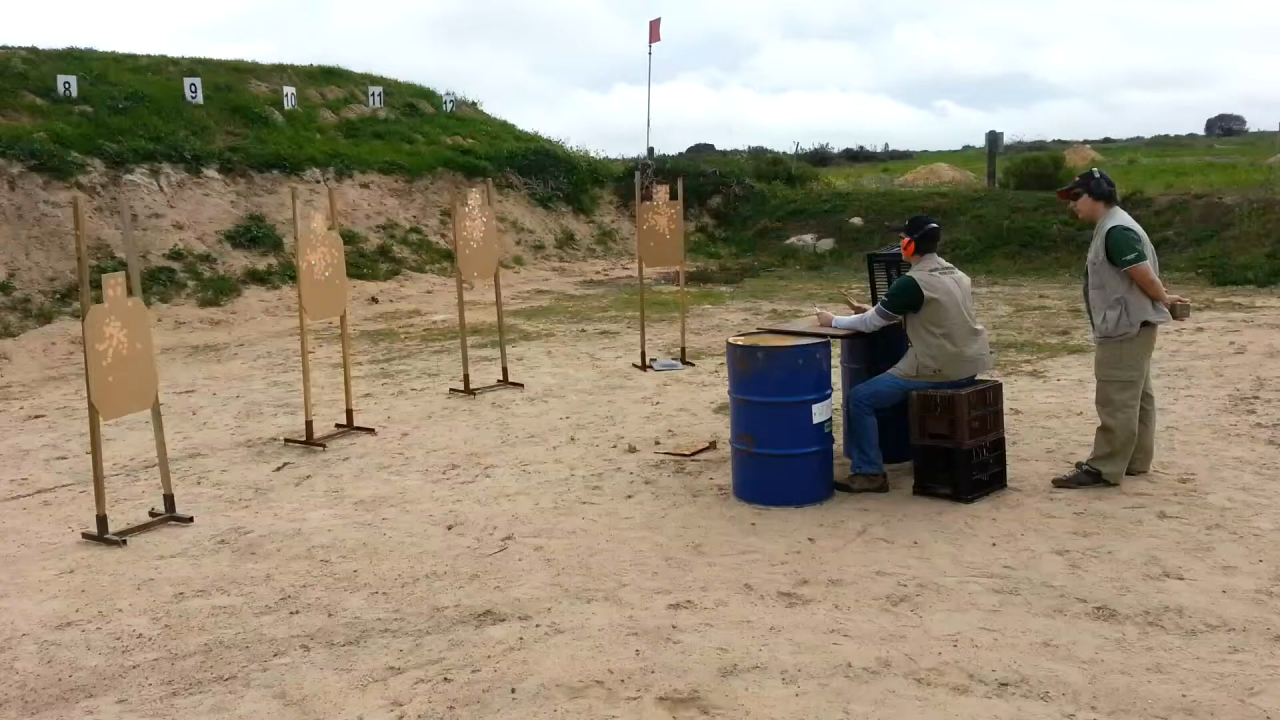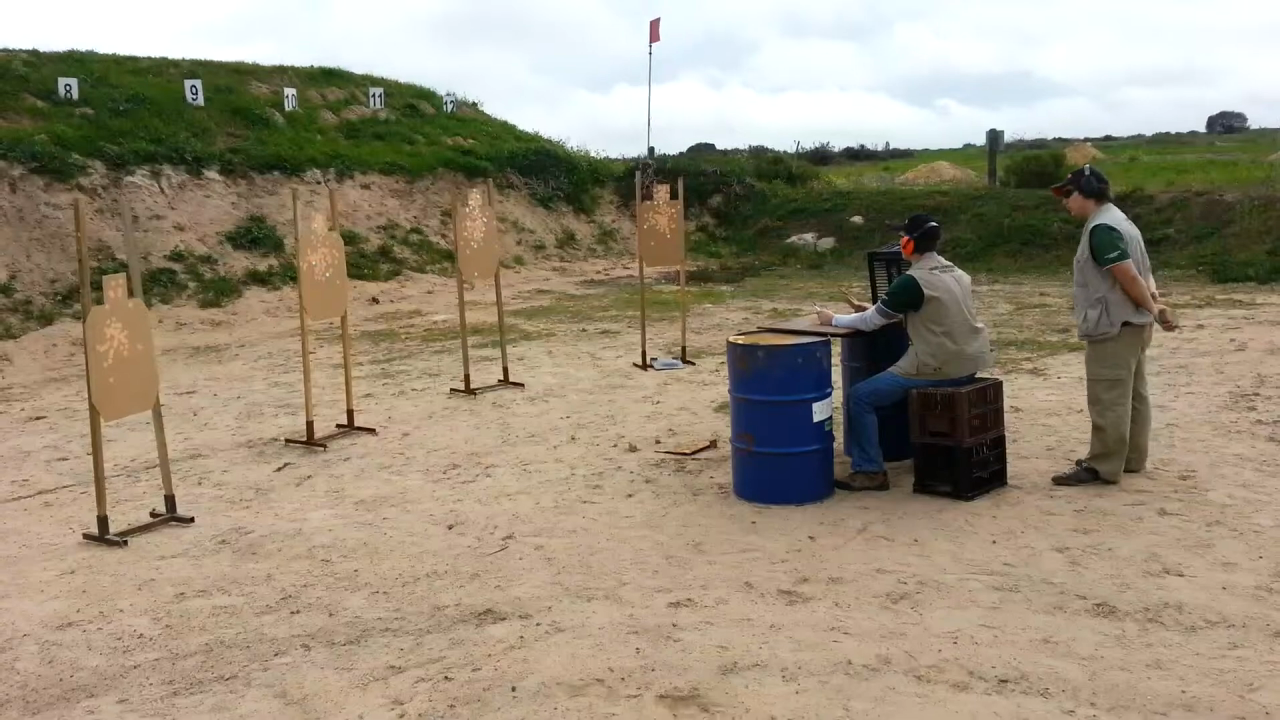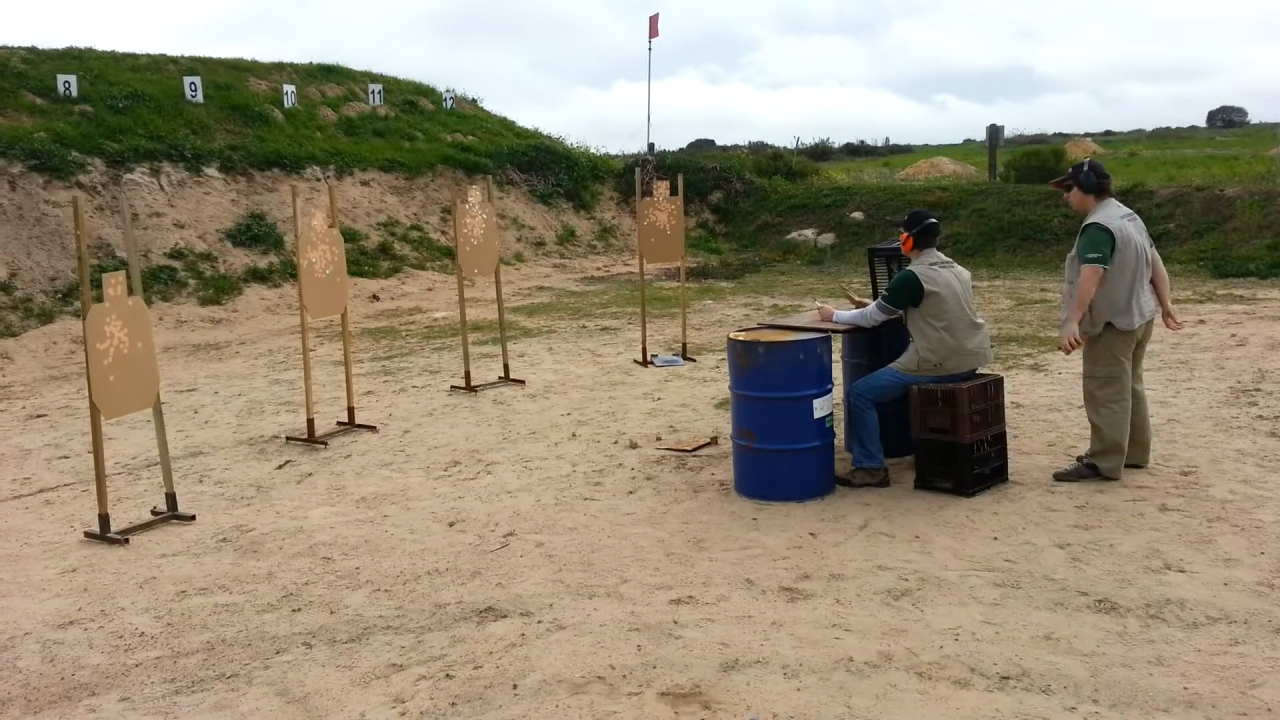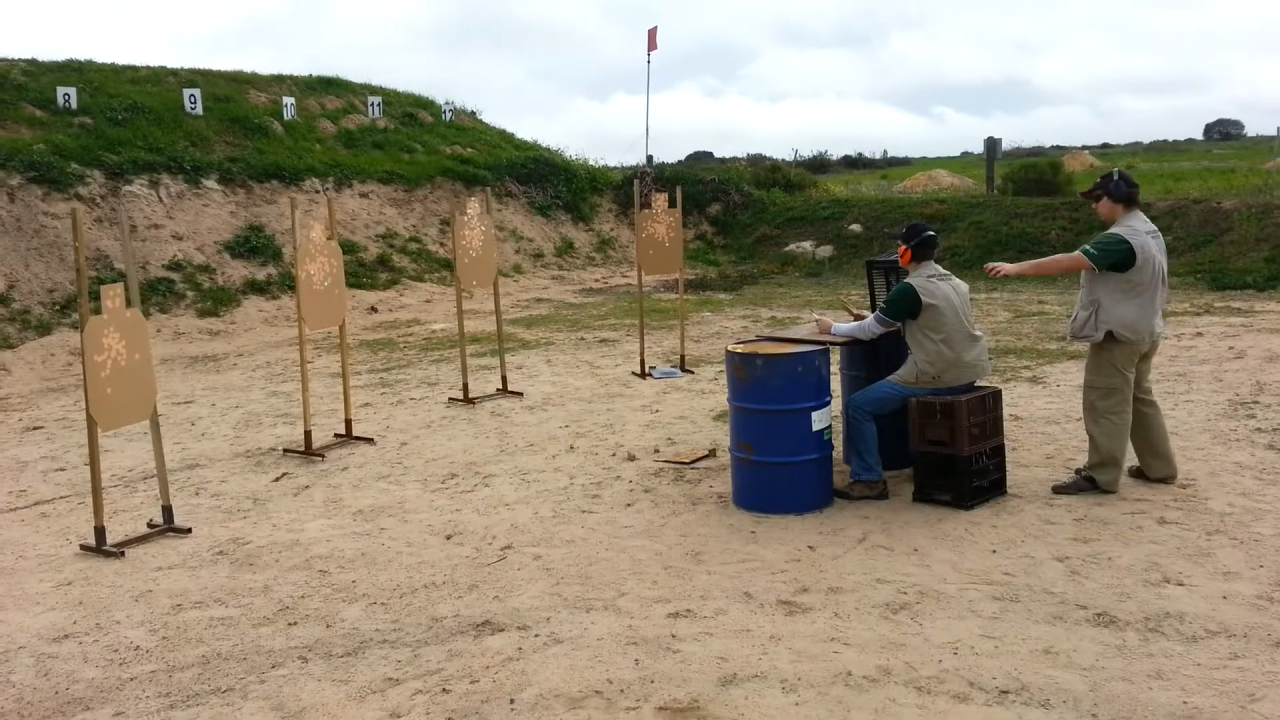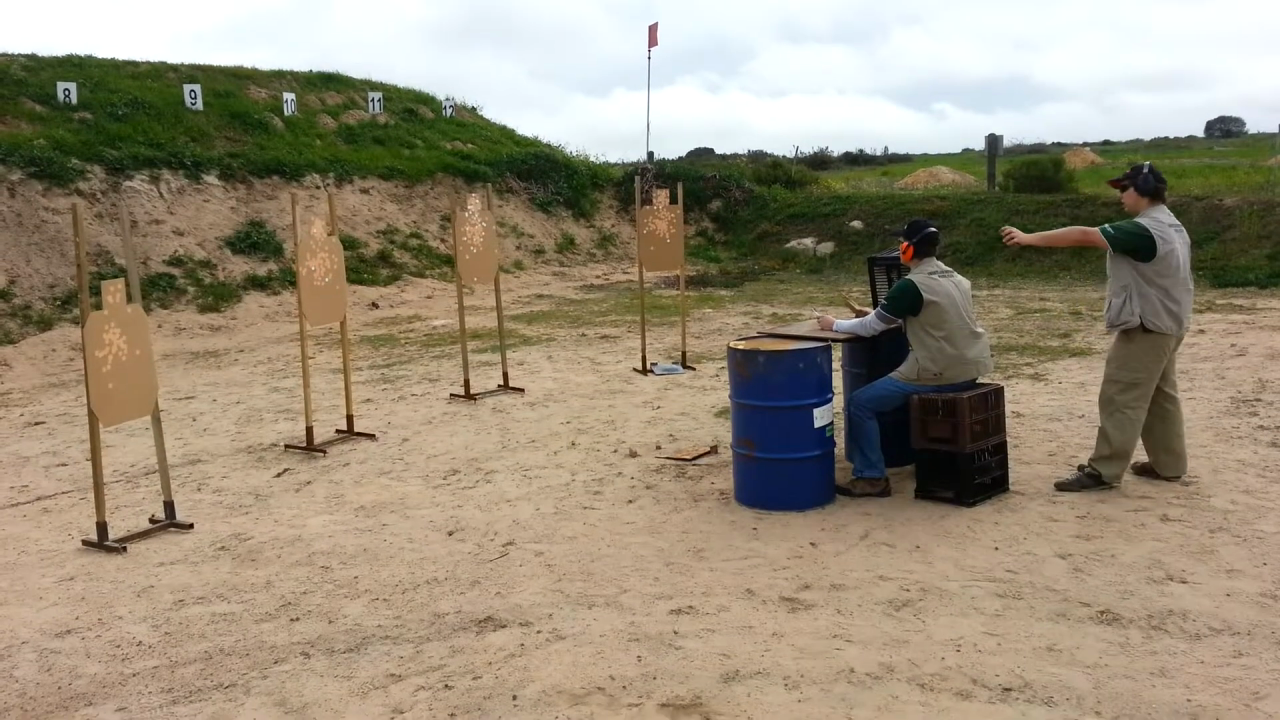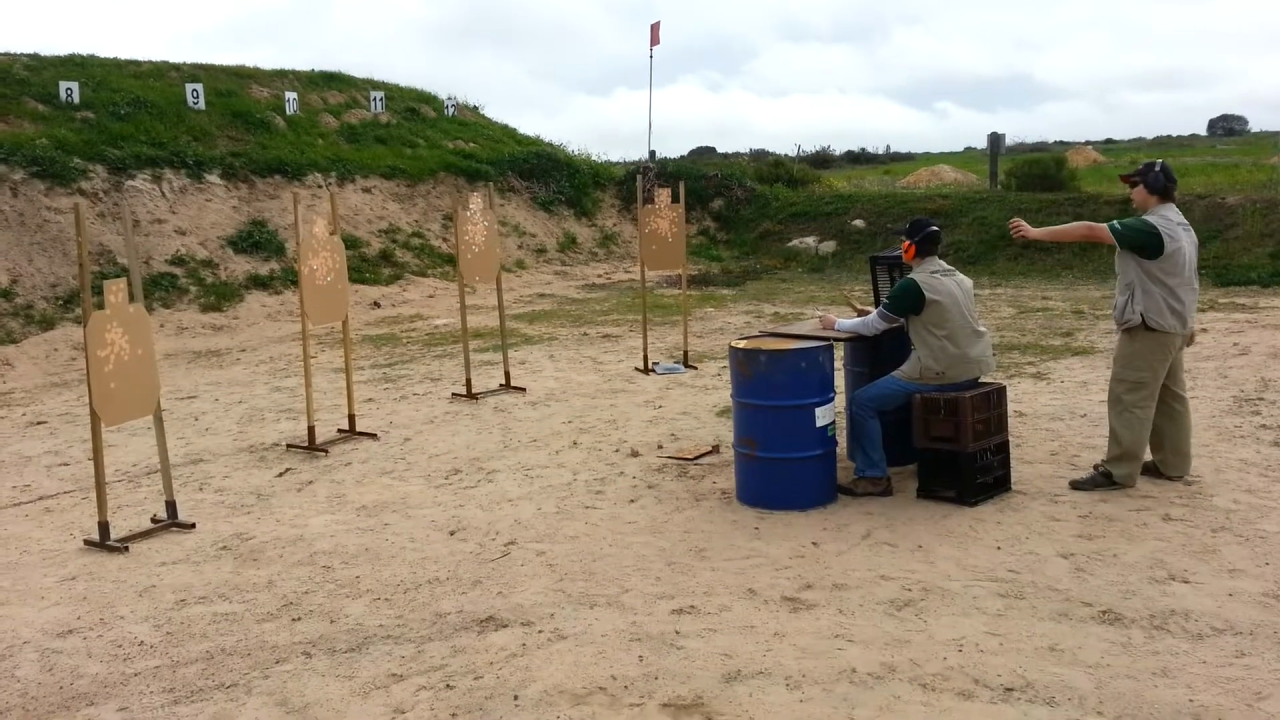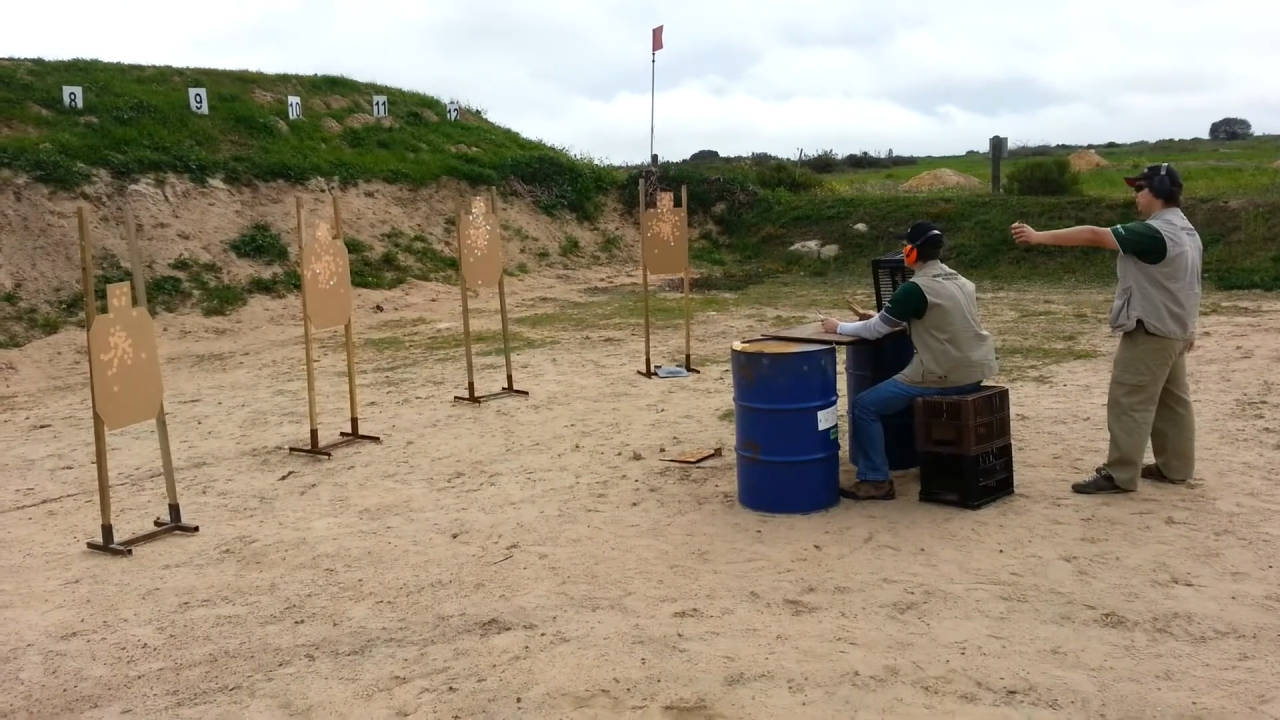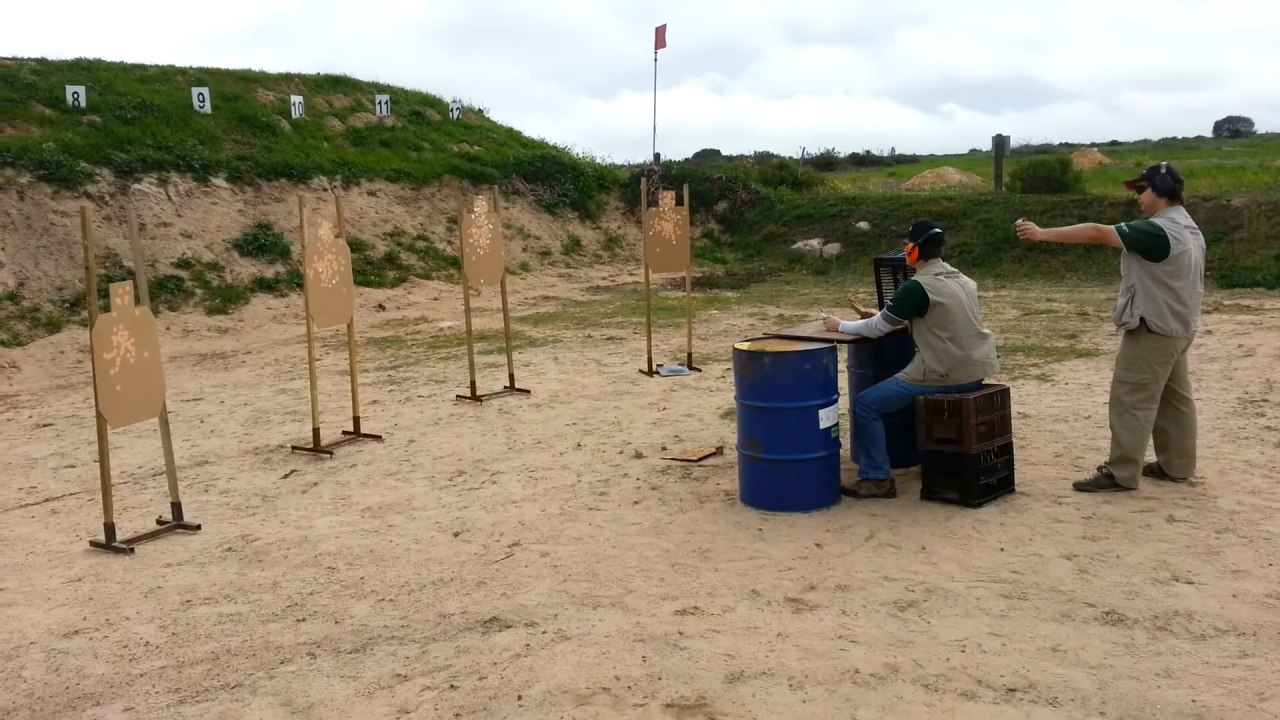
dt=0.3s
person 1, frame 1
left shoulder: (1116, 231)
right shoulder: (1110, 228)
left elbow: (1144, 276)
right elbow: (1142, 275)
left wrist: (1164, 299)
right wrist: (1165, 300)
left hip: (1126, 326)
right hip: (1126, 325)
left knee: (1116, 399)
right knee: (1136, 395)
left ankle: (1104, 468)
right ankle: (1135, 460)
person 1, frame 2
left shoulder: (1101, 229)
right shoulder: (1113, 221)
left elbow: (1127, 276)
right elbow: (1139, 270)
left wrist: (1152, 308)
right wrist: (1152, 300)
left hip: (1114, 325)
right hip: (1128, 322)
left knee: (1108, 396)
right knee: (1132, 392)
left ankle: (1102, 466)
right ankle: (1131, 457)
person 1, frame 3
left shoulder: (1096, 227)
right shoulder: (1127, 216)
left elbow: (1090, 278)
right elbow: (1155, 263)
left wrist: (1072, 323)
right wrist: (1164, 304)
left hip: (1111, 322)
right hip: (1137, 317)
left knee: (1106, 393)
right knee: (1127, 386)
left ankle: (1104, 463)
right ankle: (1127, 452)
person 1, frame 4
left shoulder: (1121, 238)
right shoulder: (1151, 232)
left elbow: (1070, 261)
right elbow: (1158, 282)
left wrist: (1016, 268)
right wrist: (1153, 316)
left hip: (1118, 333)
right hip: (1145, 331)
left knee: (1106, 404)
right knee: (1140, 399)
left ankle: (1101, 475)
right ankle: (1160, 467)
person 1, frame 5
left shoulder: (1142, 230)
right shoulder: (1171, 227)
left elbow: (1083, 236)
left wrist: (1029, 238)
left hip: (1146, 328)
right hip: (1167, 325)
left knee: (1121, 398)
right knee: (1161, 396)
left ankle: (1103, 470)
right ankle: (1168, 463)
person 1, frame 6
left shoulder: (1150, 227)
right shoulder: (1180, 226)
left elbow: (1090, 231)
left wrist: (1036, 233)
right wrist: (1186, 325)
left hip: (1150, 327)
right hip: (1172, 325)
left knee: (1130, 398)
right knee: (1169, 395)
left ankle: (1119, 470)
right ankle: (1172, 462)
person 1, frame 7
left shoulder: (1153, 232)
right shoulder: (1185, 230)
left elbow: (1093, 236)
left wrist: (1038, 237)
right wrist: (1187, 330)
left hip: (1151, 331)
right hip: (1175, 329)
left knee: (1130, 402)
right knee: (1172, 399)
left ankle: (1120, 474)
right ankle: (1175, 465)
person 1, frame 8
left shoulder: (1158, 230)
right shoulder: (1188, 229)
left elbow: (1097, 233)
left wrist: (1043, 234)
left hip: (1153, 329)
right hip: (1177, 327)
left knee: (1132, 400)
right knee: (1174, 397)
left ankle: (1121, 473)
right ankle: (1176, 464)
person 2, frame 1
left shoulder: (912, 283)
right shoulder: (956, 275)
left elbow: (871, 324)
left wrist: (833, 320)
right wrist: (876, 312)
left hip: (938, 370)
right hip: (969, 366)
left knee: (859, 399)
left ankle: (870, 474)
person 2, frame 2
left shoulder: (911, 281)
right shoulder: (956, 274)
left elbow: (871, 323)
left wrist: (833, 319)
right wrist: (878, 310)
left hip: (937, 368)
right hip: (969, 364)
left knee: (858, 397)
left ankle: (870, 471)
person 2, frame 3
left shoulder: (911, 277)
right shoulder: (955, 269)
left elbow: (872, 318)
left wrist: (834, 315)
right wrist: (877, 306)
left hip: (938, 364)
right hip: (970, 360)
left knee: (859, 393)
left ankle: (871, 468)
person 2, frame 4
left shoulder: (909, 289)
right shoulder: (954, 282)
left elbow: (870, 331)
left wrist: (833, 327)
right wrist: (876, 319)
left hip: (937, 377)
right hip: (968, 373)
left knee: (857, 406)
left ankle: (869, 480)
person 2, frame 5
left shoulder: (911, 286)
right shoulder: (956, 279)
left elbow: (871, 328)
left wrist: (835, 324)
right wrist: (877, 315)
left hip: (938, 374)
right hip: (969, 369)
left knee: (860, 403)
left ankle: (872, 478)
person 2, frame 6
left shoulder: (912, 284)
right shoulder: (958, 278)
left elbow: (873, 327)
left wrist: (836, 323)
right wrist: (879, 314)
left hip: (940, 373)
right hip: (972, 369)
left knee: (862, 402)
left ankle: (874, 477)
person 2, frame 7
left shoulder: (915, 289)
right shoulder: (959, 281)
left elbow: (875, 331)
left wrist: (839, 327)
right wrist: (881, 318)
left hip: (943, 376)
right hip: (974, 372)
left knee: (863, 406)
left ankle: (875, 481)
person 2, frame 8
left shoulder: (917, 287)
right shoulder: (961, 280)
left elbow: (877, 329)
left wrist: (841, 325)
right wrist: (884, 316)
left hip: (944, 374)
right hip: (976, 370)
left knee: (865, 405)
left ankle: (877, 479)
